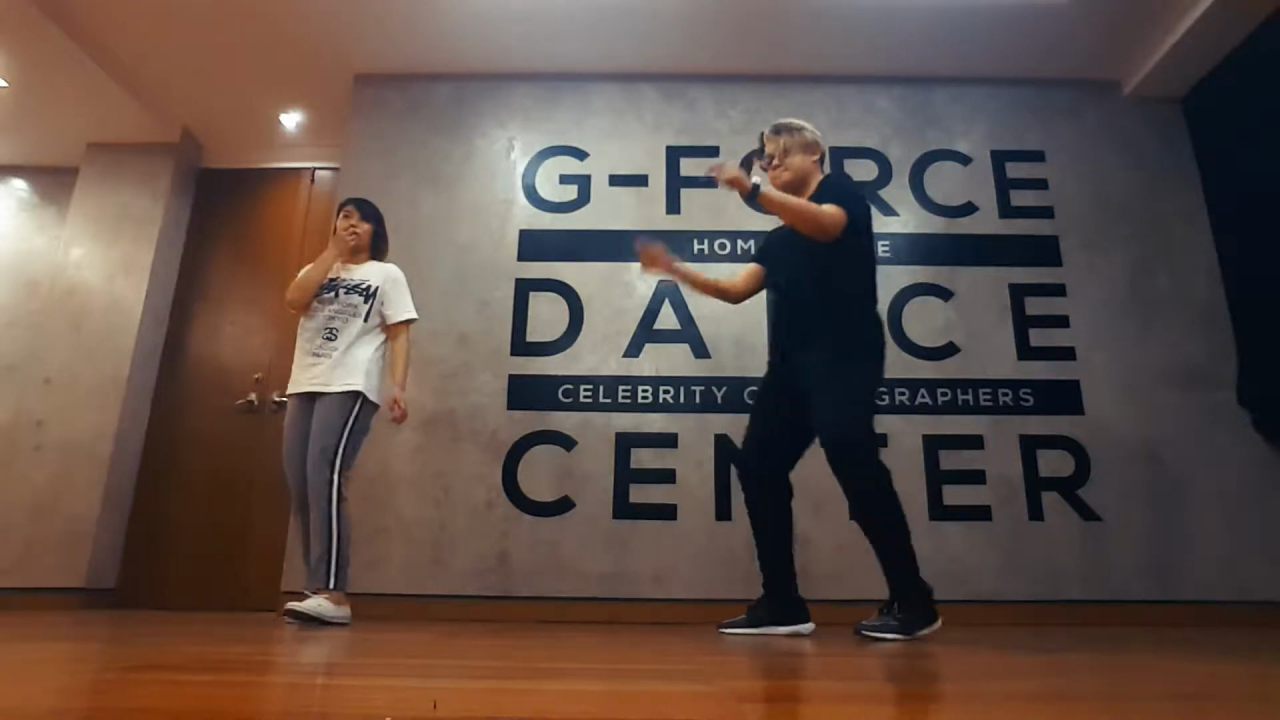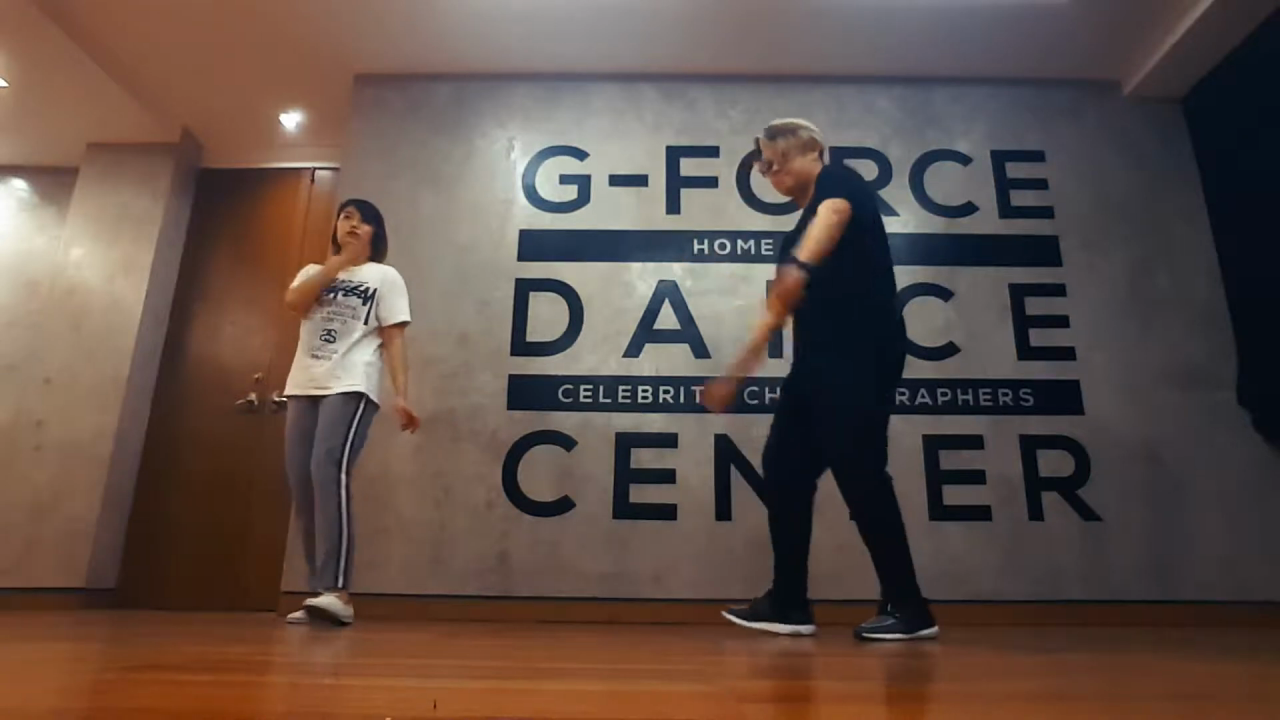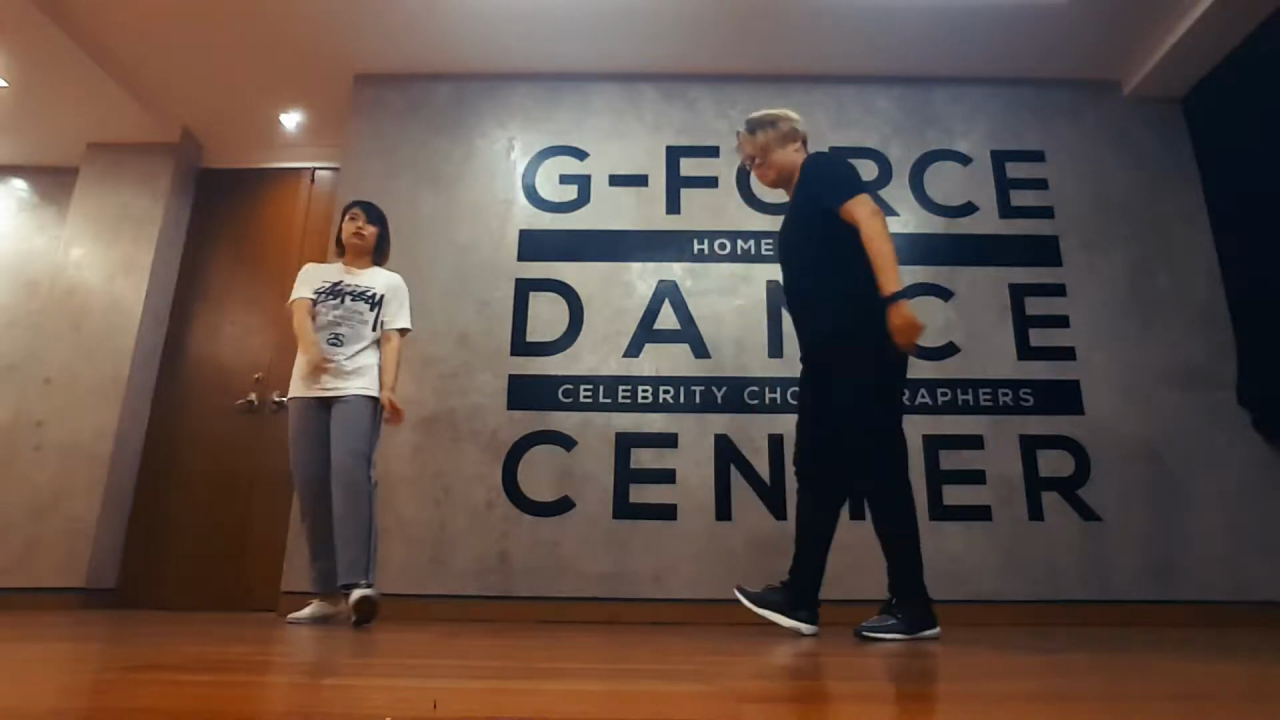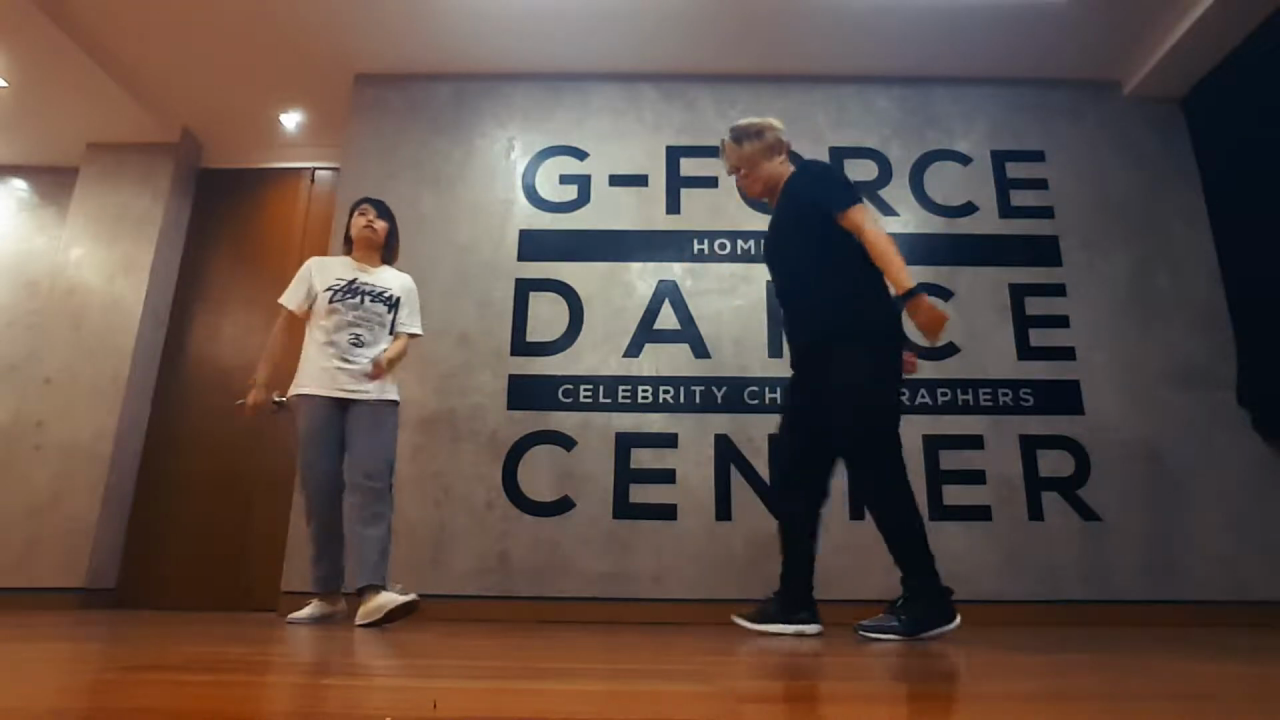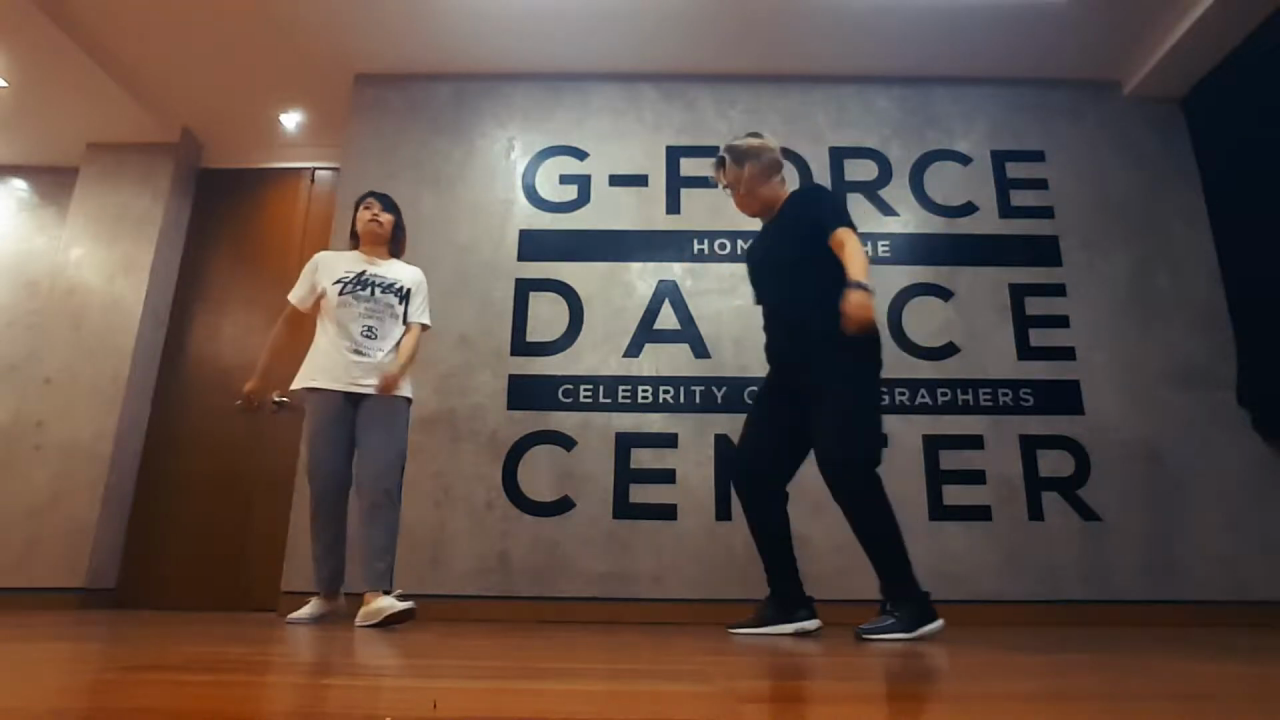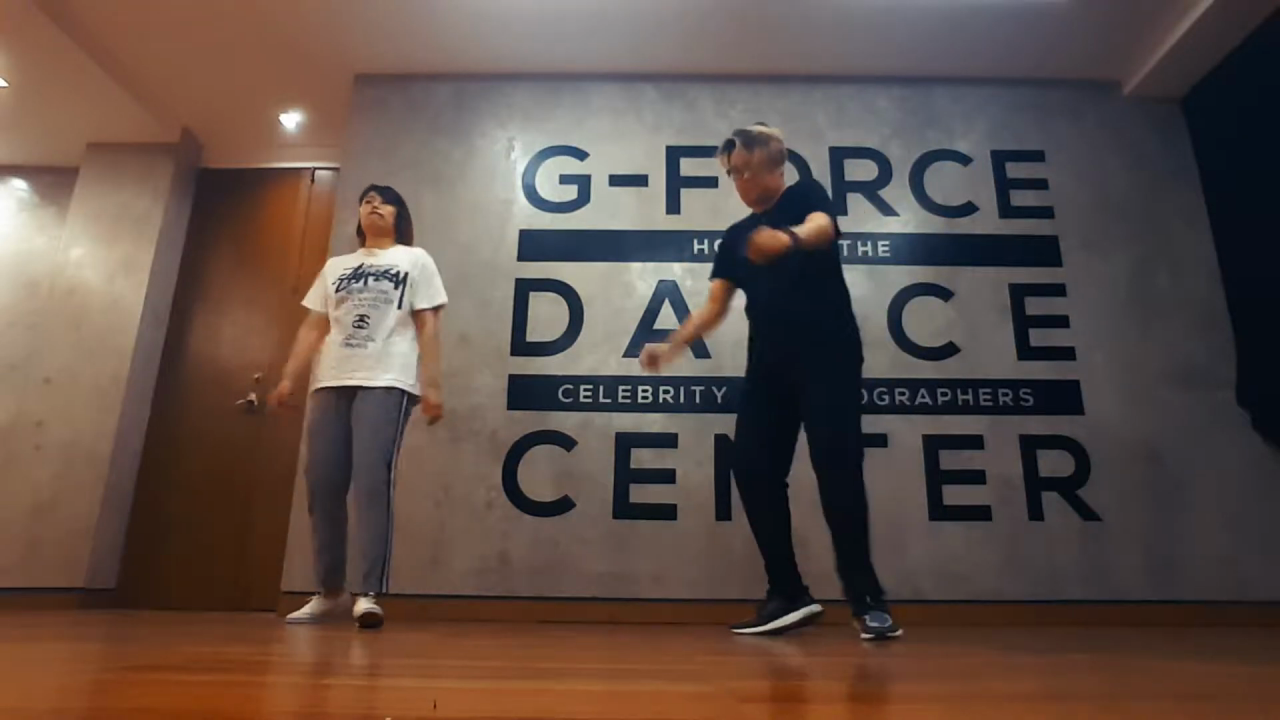
dt=0.2s
person 1, frame 1
left shoulder: (839, 190)
right shoulder: (780, 237)
left elbow: (826, 224)
right elbow: (737, 289)
left wrist: (755, 192)
right wrist: (675, 269)
left hip: (845, 351)
right hip: (792, 357)
left knee: (852, 455)
right knee: (760, 466)
left ankle: (911, 601)
right ankle: (782, 603)
person 1, frame 2
left shoulder: (841, 180)
right shoulder: (800, 229)
left elbow: (832, 221)
right elbow: (778, 310)
left wrist: (798, 266)
right wrist: (735, 372)
left hip: (860, 347)
right hip: (817, 358)
left knee: (855, 466)
right knee: (784, 470)
left ankle: (907, 605)
right ankle: (788, 602)
person 1, frame 3
left shoulder: (823, 170)
right shoulder: (798, 213)
left elbow: (869, 221)
left wrist: (894, 297)
left hip: (860, 341)
right hip: (825, 351)
left knee: (874, 462)
right knee: (818, 468)
left ankle: (912, 605)
right ankle: (800, 597)
person 1, frame 4
left shoulder: (813, 181)
right shoulder: (779, 226)
left elbow: (865, 225)
left wrist: (907, 290)
right wrist: (889, 356)
left hip: (859, 345)
right hip: (814, 358)
left knee: (872, 461)
right knee: (795, 469)
left ankle: (927, 601)
right ankle: (795, 601)
person 1, frame 5
left shoulder: (812, 204)
right shoulder: (758, 249)
left elbow: (847, 246)
left wrist: (859, 287)
right wrist: (771, 384)
left hip: (842, 361)
right hip: (788, 373)
left knee: (846, 472)
right knee: (751, 471)
left ankle: (906, 601)
right ankle: (787, 600)
person 1, frame 6
left shoulder: (806, 196)
right shoulder: (738, 235)
left elbow: (823, 229)
right elbow: (715, 305)
left wrist: (788, 239)
right wrist: (673, 345)
left hip: (827, 352)
right hip: (769, 363)
left knee: (836, 464)
right knee: (754, 469)
left ankle: (866, 597)
right ankle: (787, 593)
person 2, frame 1
left shoulder: (387, 275)
right shoulder: (316, 270)
left elbow: (399, 336)
right elbow: (294, 299)
left wrist: (397, 386)
right wrist: (333, 251)
left hip: (351, 387)
right hip: (304, 387)
left knee: (325, 477)
right knee: (302, 488)
left ankle: (331, 595)
right ankle: (322, 592)
person 2, frame 2
left shoulder: (385, 277)
right shoulder: (313, 273)
left elbow: (393, 338)
right elbow: (293, 301)
left wrist: (401, 394)
right wrist: (338, 263)
left hip: (351, 387)
right hip: (303, 389)
left knee: (330, 477)
right knee: (303, 489)
left ankle: (334, 591)
right ankle: (323, 591)
person 2, frame 3
left shoulder: (390, 283)
right shoulder: (313, 273)
left elbow: (391, 339)
right elbow: (298, 316)
left wrist: (388, 388)
right wrist: (311, 351)
left hip: (360, 391)
right hip: (309, 390)
left knee: (352, 477)
right knee: (312, 491)
left ankle: (357, 587)
right ankle: (328, 594)
person 2, frame 4
left shoulder: (403, 284)
right shoulder: (317, 269)
left elbow: (404, 339)
right elbow: (285, 323)
left wrist: (389, 359)
right wrist: (260, 381)
left hip: (376, 394)
right hip: (318, 391)
left knee: (372, 484)
right knee: (320, 490)
left ankle: (373, 593)
right ankle: (328, 594)
person 2, frame 5
left shoulder: (410, 277)
right shoulder: (324, 263)
left elbow: (413, 333)
right elbow: (290, 318)
left wrist: (398, 367)
right wrist: (259, 373)
left hip: (384, 390)
right hip: (326, 384)
left knee: (380, 485)
right knee: (325, 486)
left ankle: (377, 593)
right ankle: (327, 592)
person 2, frame 6
left shoulder: (415, 261)
right shoulder: (335, 267)
left elbow: (428, 325)
right elbow: (312, 324)
left wrist: (431, 385)
right wrist: (288, 376)
left hip: (386, 382)
right hip: (332, 381)
left knee: (374, 480)
right knee: (321, 482)
left ankle: (368, 594)
right ankle: (329, 588)
